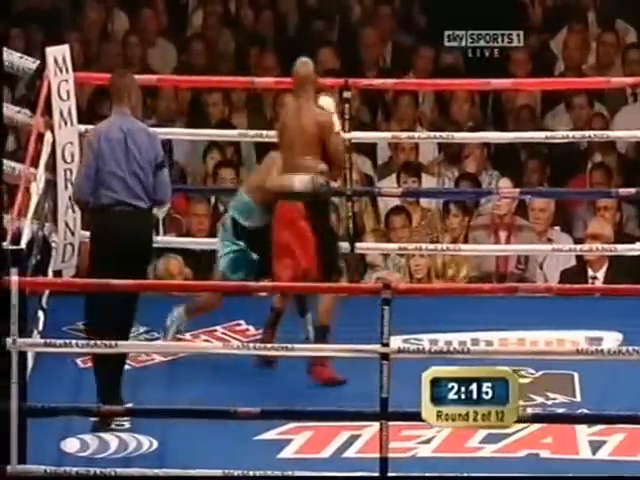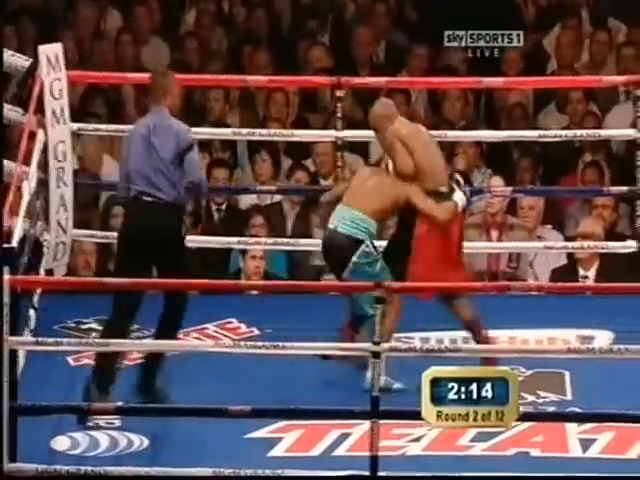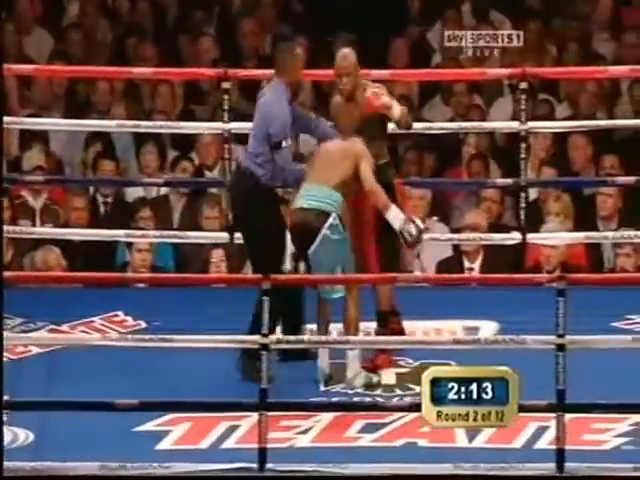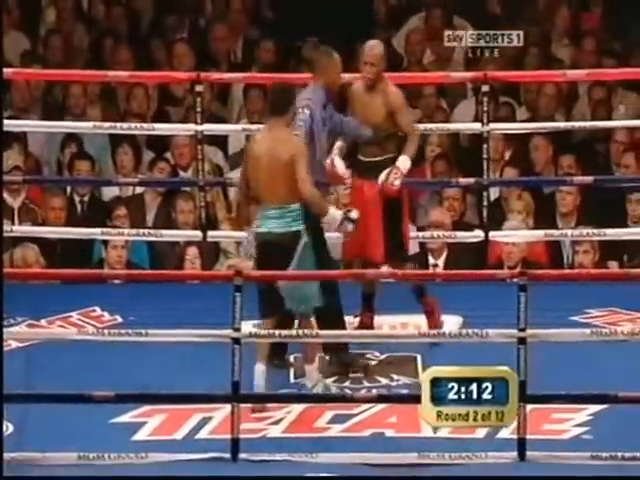
dt=1s
person 1, frame 1
left shoulder: (98, 134)
right shoulder: (150, 137)
left elbow: (83, 193)
right elbow: (163, 195)
left wrist: (90, 206)
left hip: (109, 225)
right hip: (141, 227)
left knee: (99, 315)
right knee: (123, 313)
left ankle: (110, 397)
right ankle: (113, 393)
person 1, frame 2
left shoulder: (135, 132)
right shoulder: (179, 131)
left elbow: (124, 185)
right elbow: (196, 180)
right wrist: (206, 198)
left hip: (135, 217)
right hip: (165, 220)
left knee: (124, 305)
right knee: (176, 301)
left ankle: (99, 382)
right ankle: (146, 379)
person 1, frame 3
left shoulder: (278, 97)
right shoulder: (277, 109)
left elbow: (309, 123)
right elbow: (286, 168)
left hip: (258, 188)
right hip: (253, 192)
left knee: (288, 260)
right knee: (274, 274)
left ankle: (291, 339)
right ankle: (251, 356)
person 1, frame 4
left shoulder: (323, 105)
right shoulder: (308, 102)
left elbow: (343, 125)
right elbow: (298, 131)
left wrist: (374, 135)
right knee: (321, 270)
person 2, frame 1
left shoulder: (287, 107)
right shoulder: (323, 116)
right elbow: (339, 162)
left hip: (286, 199)
right hip: (311, 200)
left knee: (287, 278)
right knee: (329, 279)
right ankle: (319, 360)
person 2, frame 2
left shoulder: (391, 135)
right shoulder: (418, 130)
left elbow: (407, 170)
right elbow: (426, 167)
left hip: (430, 211)
left knee: (395, 280)
right knee: (449, 284)
right ankle: (482, 342)
person 2, frame 3
left shoulder: (374, 92)
right shoulder: (336, 103)
left elbow: (406, 121)
left wrist: (393, 107)
left hip: (379, 178)
left knee: (380, 261)
right knee: (370, 258)
right ankle: (393, 323)
person 2, frame 4
left shoulder: (393, 96)
right shoulder: (355, 90)
left elbow: (413, 136)
left wrist: (402, 165)
right wrist: (336, 153)
left hip: (386, 173)
right hip: (361, 172)
left knee: (394, 251)
right knee: (360, 250)
left ankle: (428, 306)
right ankle: (366, 316)
person 3, frame 1
right shoulder: (279, 162)
right elbow: (272, 183)
right wrist: (303, 181)
left hip: (262, 225)
right hip: (239, 227)
right knee: (214, 296)
right ankle: (180, 315)
person 3, frame 2
left shoulder: (364, 173)
right shoulder: (406, 188)
left elbow: (327, 199)
right elbow: (441, 215)
left wrist: (327, 233)
right wrist: (459, 197)
left hip: (333, 239)
right hip: (355, 243)
left knee: (367, 298)
person 3, frame 3
left shoulder: (327, 147)
right shoulder: (360, 150)
right elbow: (370, 186)
left wrist: (294, 243)
right wrist: (399, 218)
left hip: (299, 215)
right hip: (322, 217)
left knee: (325, 289)
right knee: (350, 290)
left ankle: (324, 362)
right ankle: (354, 371)
person 3, frame 4
left shoulder: (253, 143)
right shoulder: (295, 144)
left elbow: (244, 195)
right elbow: (307, 192)
right wrist: (339, 217)
left hip: (264, 232)
right hip: (290, 230)
left knee: (269, 312)
right knee: (305, 307)
left ankle: (260, 381)
right ankle: (312, 377)
